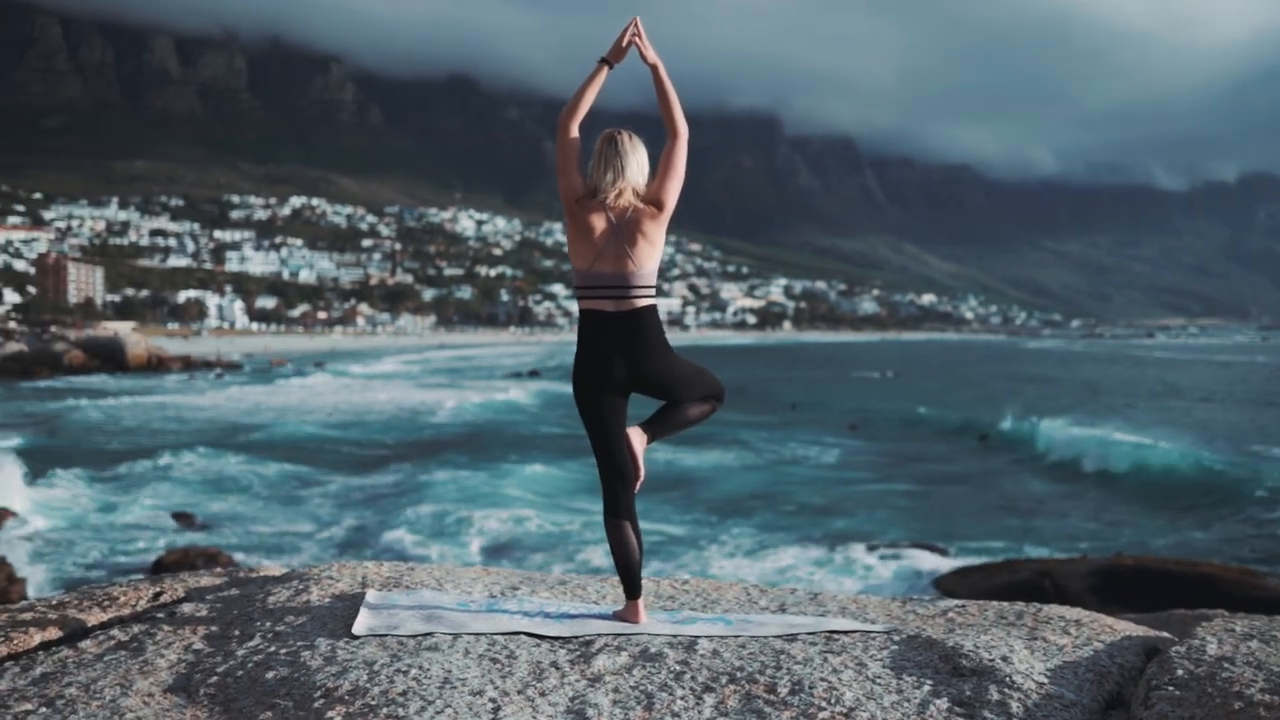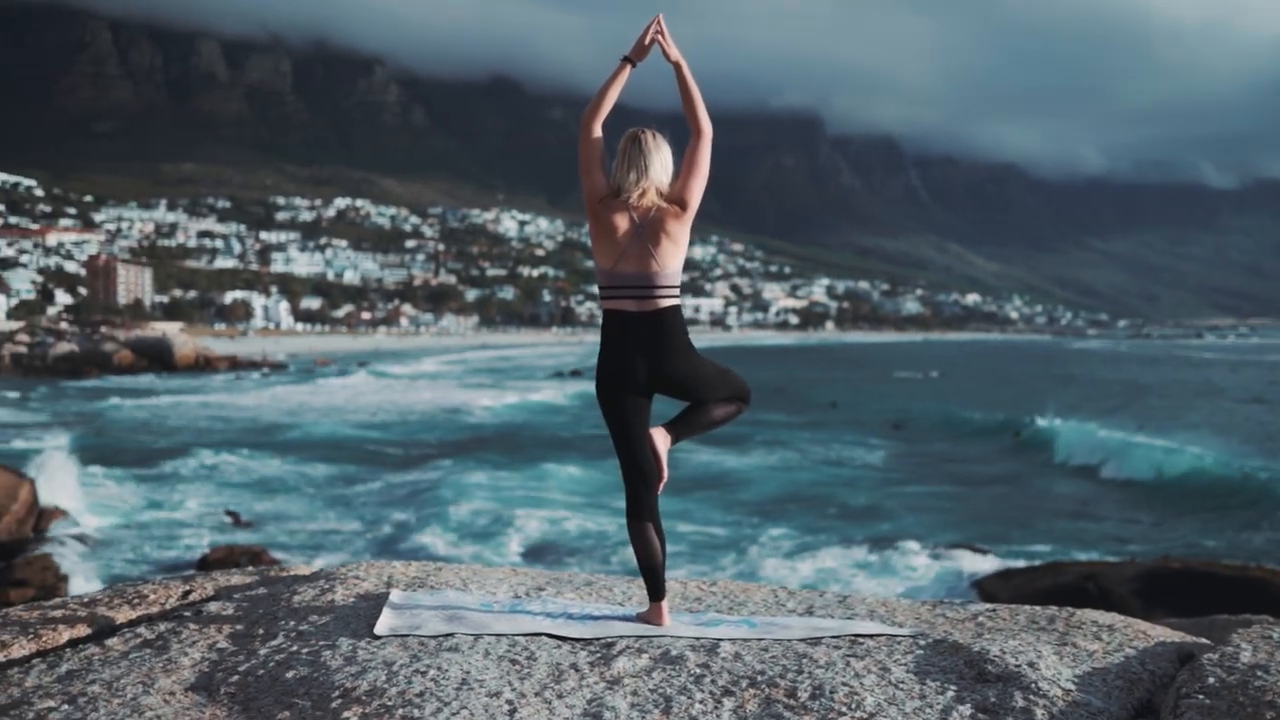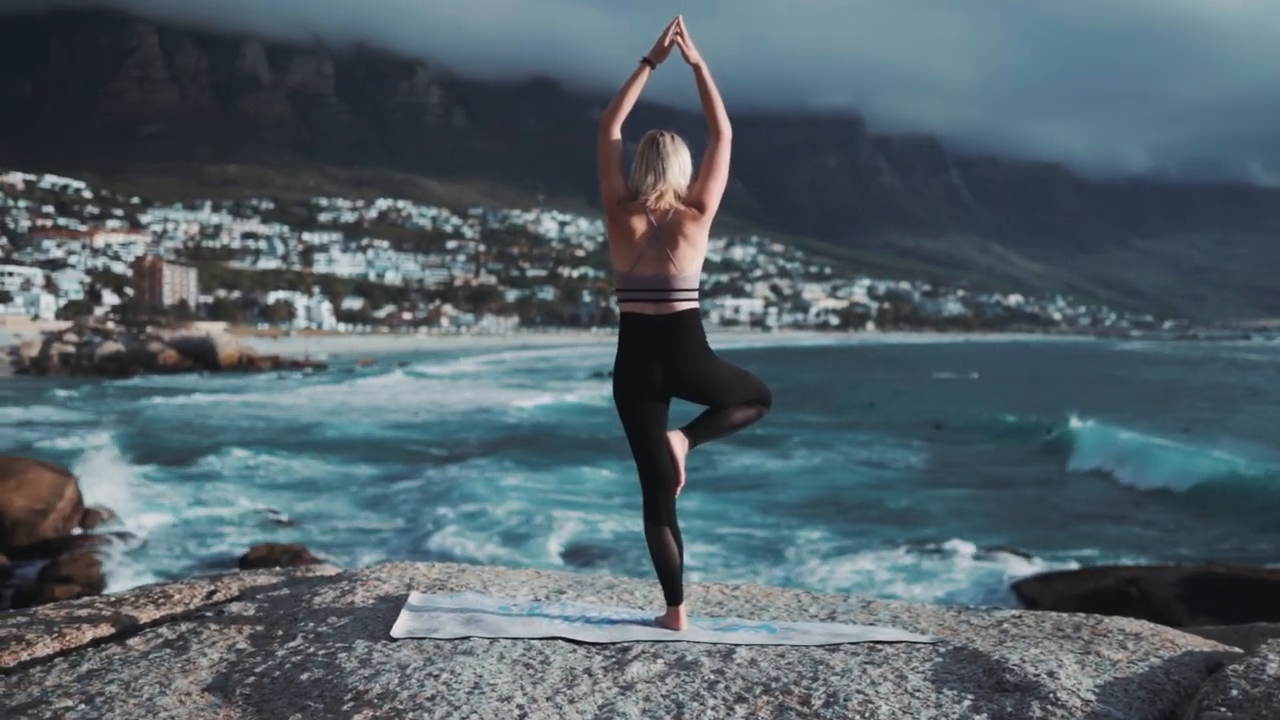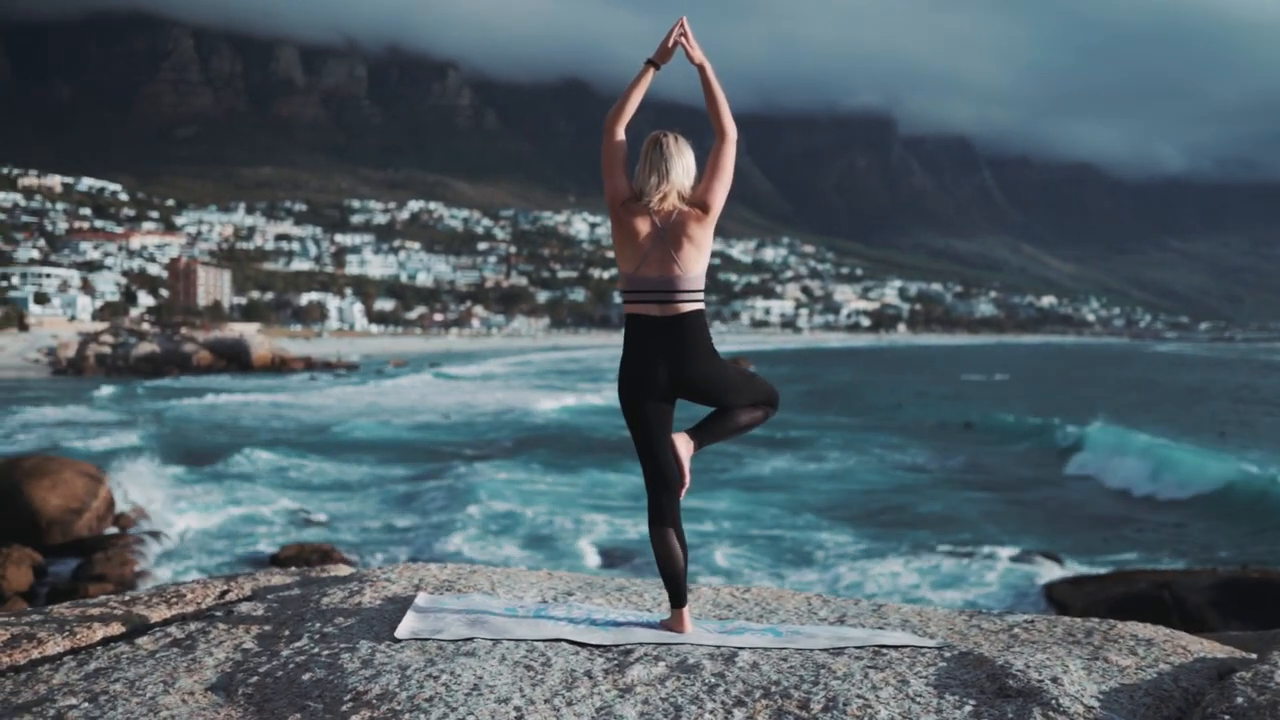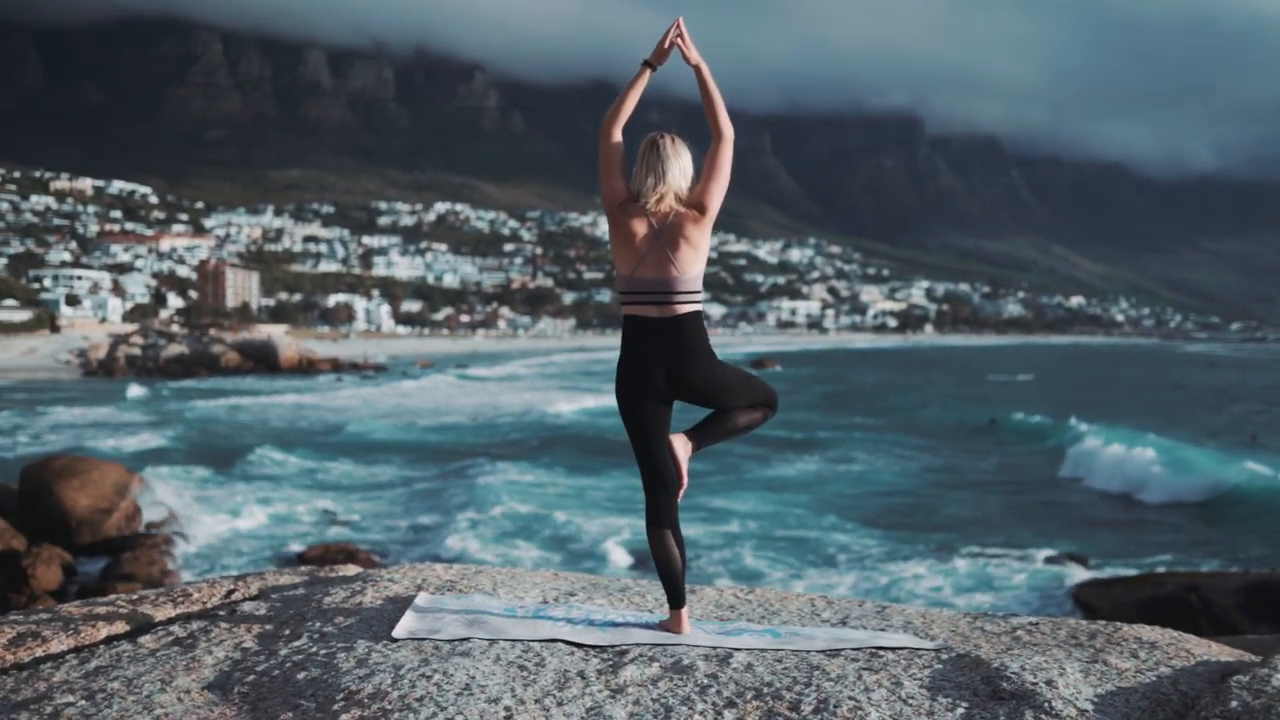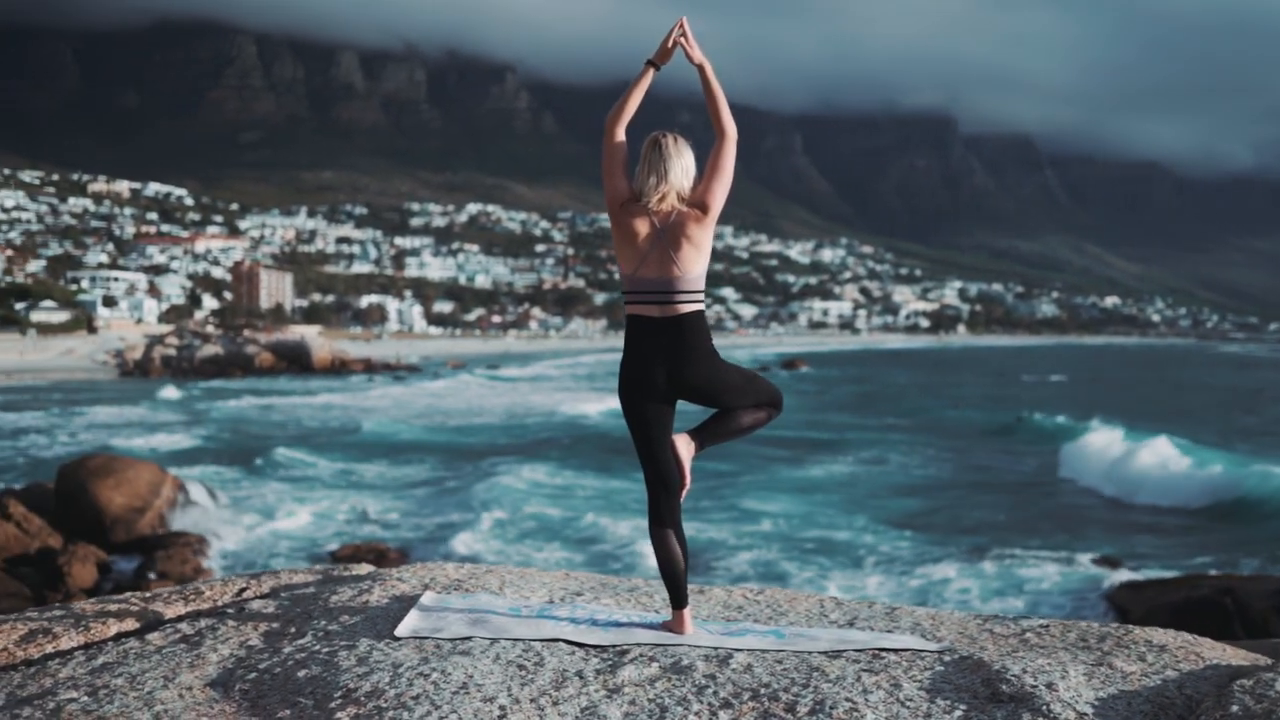
dt=0.5s
person 1, frame 1
left shoulder: (578, 213)
right shoulder: (654, 214)
left elbow: (567, 127)
right elbow: (679, 133)
left wrist: (608, 61)
right wrist: (652, 62)
left hip: (594, 358)
right hip: (646, 352)
left knee: (616, 486)
right knee: (712, 391)
left ankle: (634, 605)
right ankle: (644, 434)
person 1, frame 2
left shoulder: (602, 213)
right shoulder: (678, 214)
left elbow: (589, 127)
right elbow: (704, 132)
left wrist: (631, 59)
right wrist: (676, 60)
left hip: (618, 358)
right hip: (669, 352)
left knee: (639, 488)
right knee: (738, 393)
left ankle: (657, 607)
right ankle: (667, 435)
person 1, frame 3
left shoulder: (620, 216)
right shoulder: (696, 217)
left elbow: (609, 129)
right elbow: (722, 133)
left wrist: (651, 62)
right wrist: (695, 61)
left hip: (635, 361)
right hip: (686, 356)
left knee: (656, 491)
right knee: (758, 396)
left ankle: (675, 611)
right ankle: (686, 438)
person 1, frame 4
left shoulder: (624, 217)
right shoulder: (700, 218)
left elbow: (613, 130)
right elbow: (727, 134)
left wrist: (654, 63)
right wrist: (700, 62)
left hip: (640, 363)
right hip: (692, 358)
left knee: (662, 493)
right knee: (765, 398)
left ankle: (679, 615)
right ankle: (691, 441)
person 1, frame 5
left shoulder: (621, 219)
right shoulder: (697, 220)
left elbow: (609, 132)
right elbow: (724, 135)
left wrist: (650, 65)
right wrist: (696, 64)
left hip: (637, 365)
right hip: (689, 360)
left knee: (659, 495)
right knee: (764, 400)
left ankle: (678, 615)
right ankle: (689, 442)
person 1, frame 6
left shoulder: (623, 217)
right shoulder: (700, 218)
left elbow: (613, 131)
right elbow: (728, 134)
left wrist: (653, 63)
right wrist: (700, 63)
left hip: (640, 364)
right hip: (692, 359)
left knee: (662, 494)
right knee: (768, 399)
left ankle: (680, 616)
right ankle: (691, 442)
